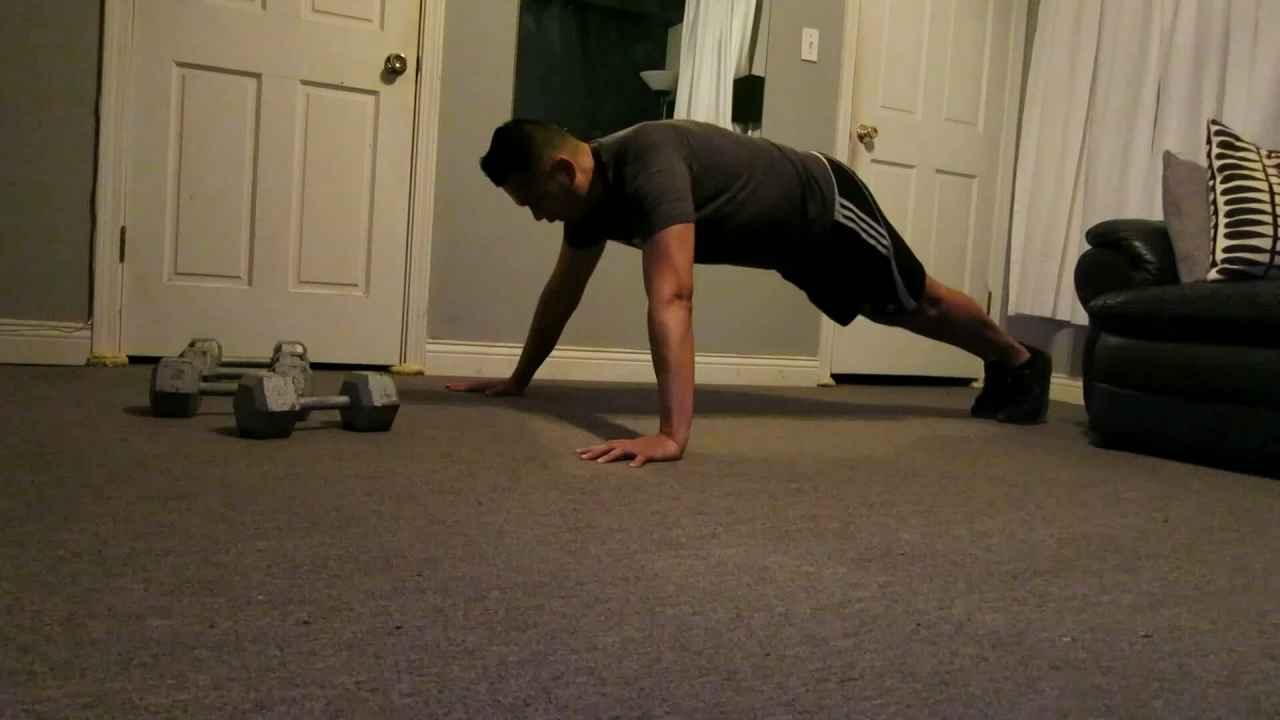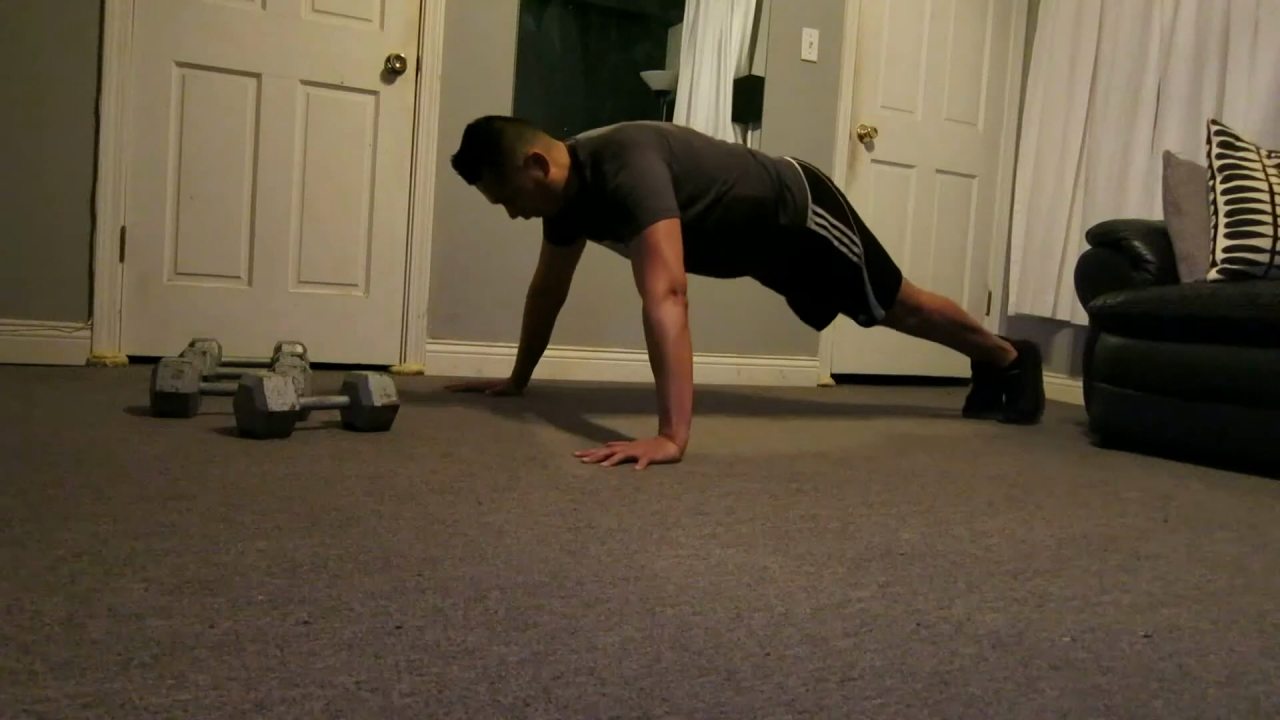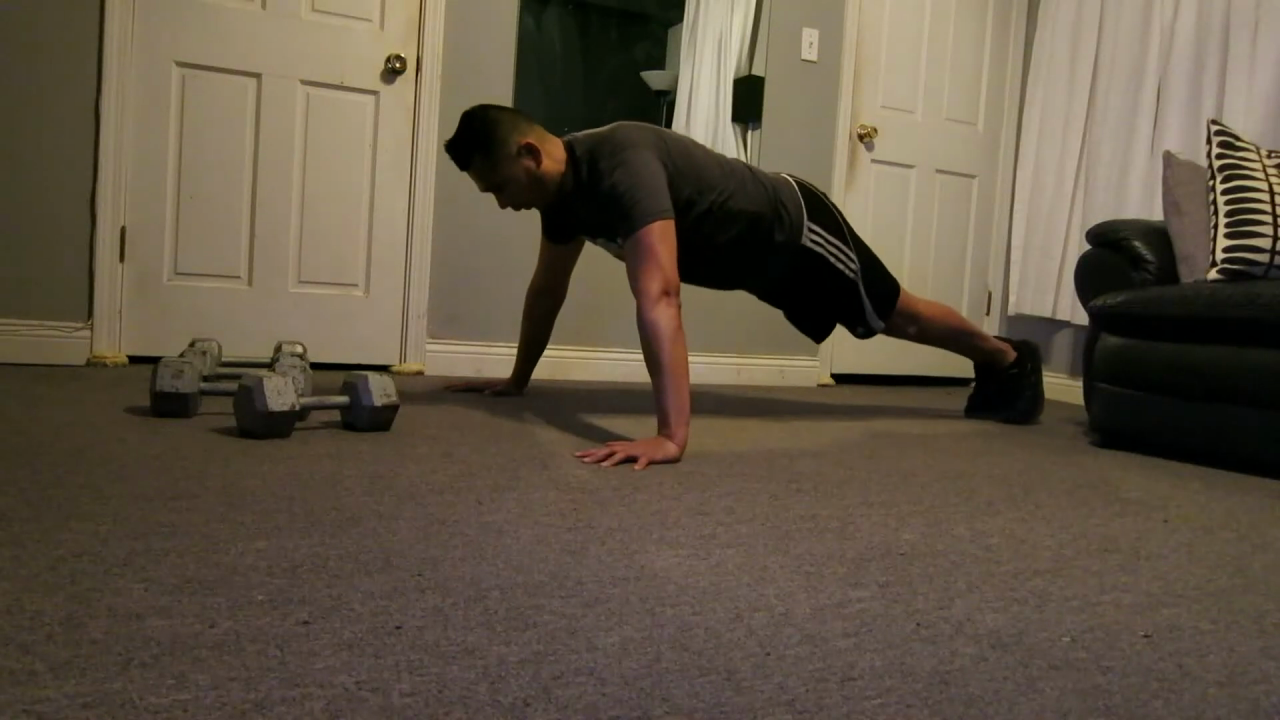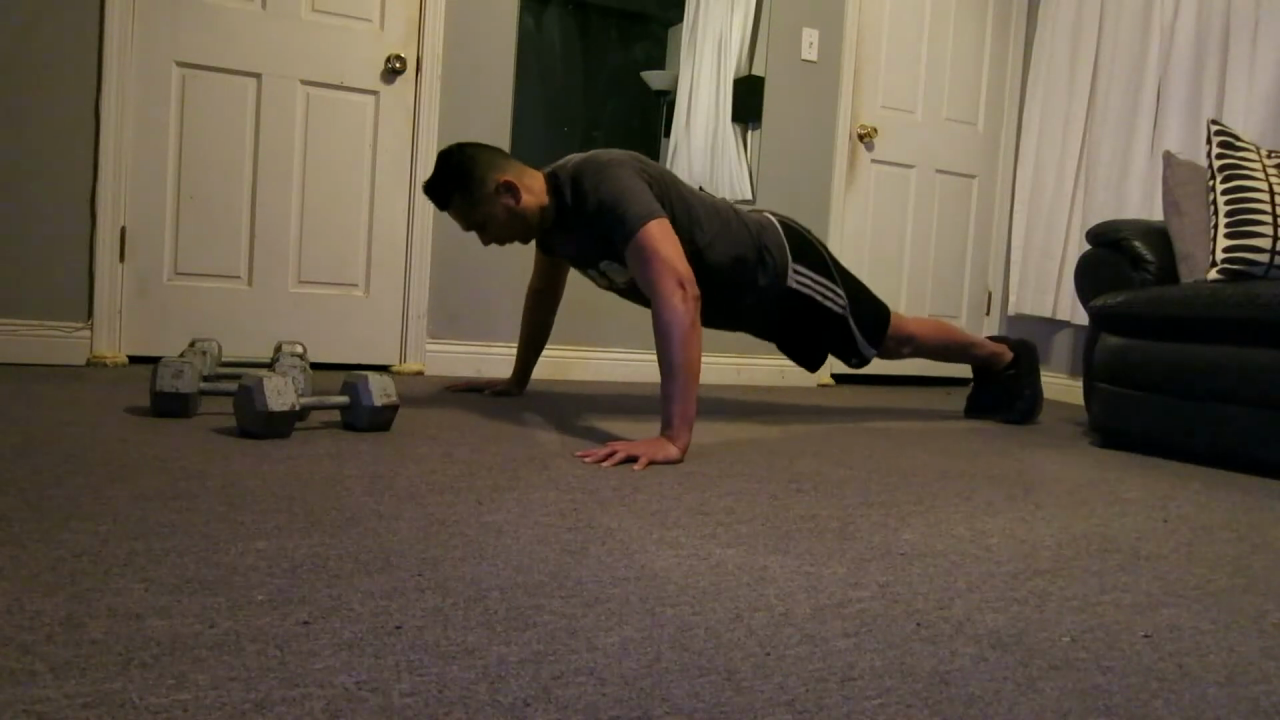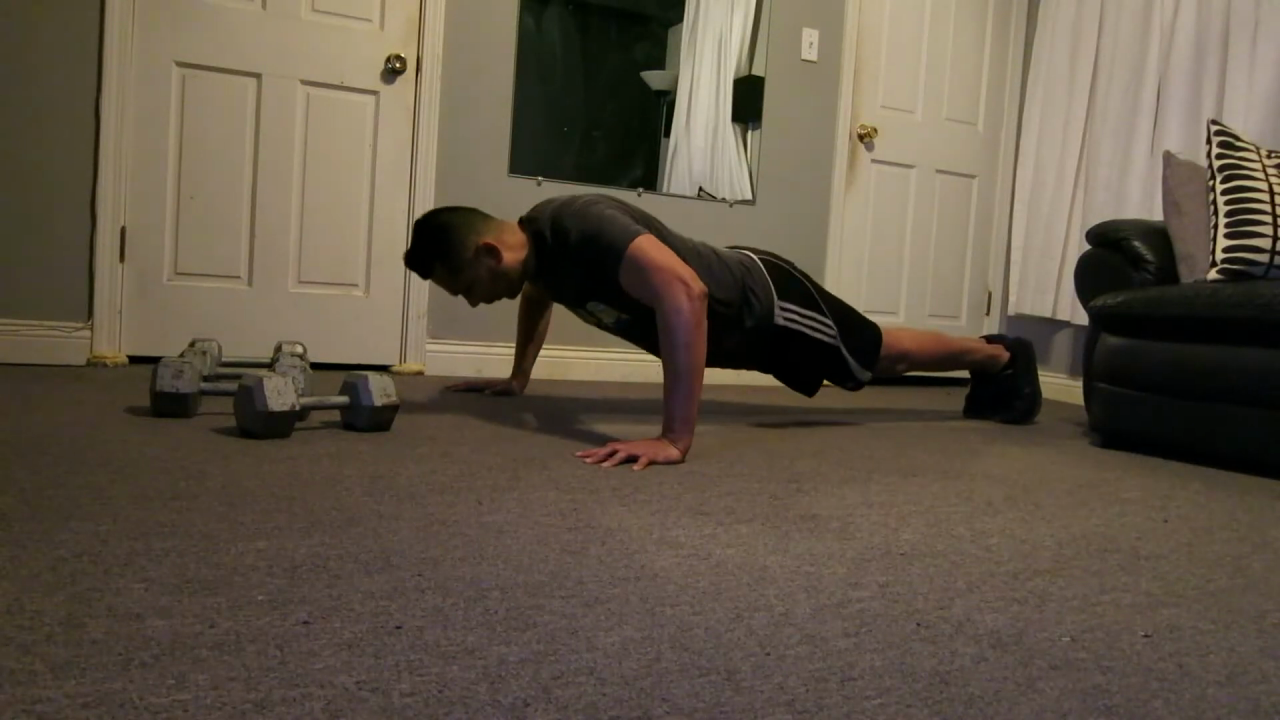
dt=0.5s
person 1, frame 1
left shoulder: (647, 168)
right shoulder: (590, 188)
left elbow: (671, 300)
right elbow: (563, 288)
left wrist: (671, 435)
right wrist: (518, 378)
left hip: (825, 206)
right hip: (786, 234)
left knee: (921, 304)
right knee: (896, 315)
left ankle: (1023, 362)
right ankle: (1000, 367)
person 1, frame 2
left shoulder: (626, 166)
right shoulder: (568, 188)
left elbow: (665, 296)
right elbow: (548, 288)
left wrist: (672, 435)
right wrist: (517, 379)
left hip: (799, 212)
right hip: (764, 240)
left knee: (898, 308)
right knee: (887, 316)
left ankle: (1010, 358)
right ankle: (988, 365)
person 1, frame 3
left shoulder: (620, 165)
right shoulder: (565, 185)
left elbow: (658, 297)
right elbow: (547, 286)
left wrist: (672, 436)
right wrist: (517, 380)
left hip: (793, 228)
right hip: (756, 255)
left knee: (899, 317)
right knee: (889, 325)
left ankle: (1010, 360)
right ankle: (993, 365)
person 1, frame 4
left shoulder: (603, 187)
right shoulder: (551, 205)
left elbow: (678, 293)
right elbow: (544, 291)
left wrist: (674, 437)
right wrist: (517, 380)
left hip: (778, 268)
right hip: (749, 282)
left knee: (892, 340)
right knee: (886, 344)
left ankle: (1006, 360)
right ankle: (996, 363)
person 1, frame 5
left shoulder: (582, 232)
right shoulder: (536, 238)
left elbow: (684, 294)
right elbow: (540, 292)
left wrist: (675, 439)
right wrist: (518, 376)
left hip: (762, 301)
right hip: (735, 303)
left knee: (883, 355)
right knee: (878, 359)
left ankle: (1004, 358)
right ankle: (991, 360)
